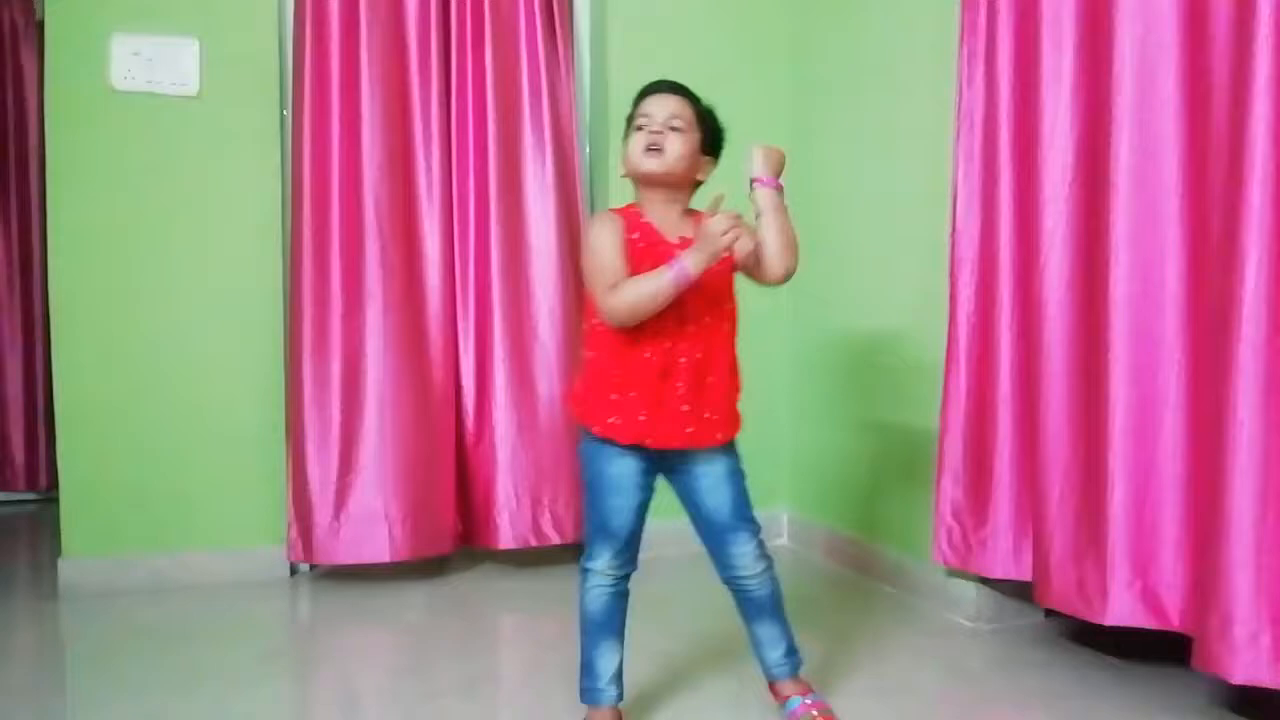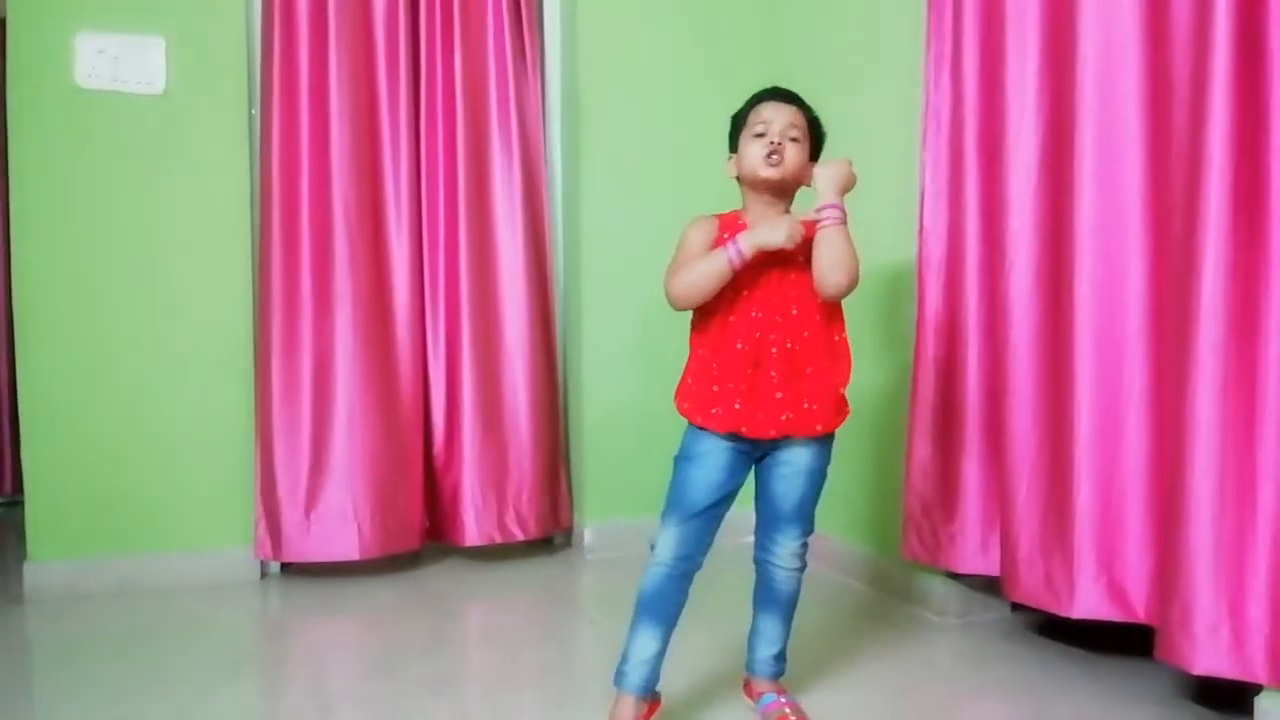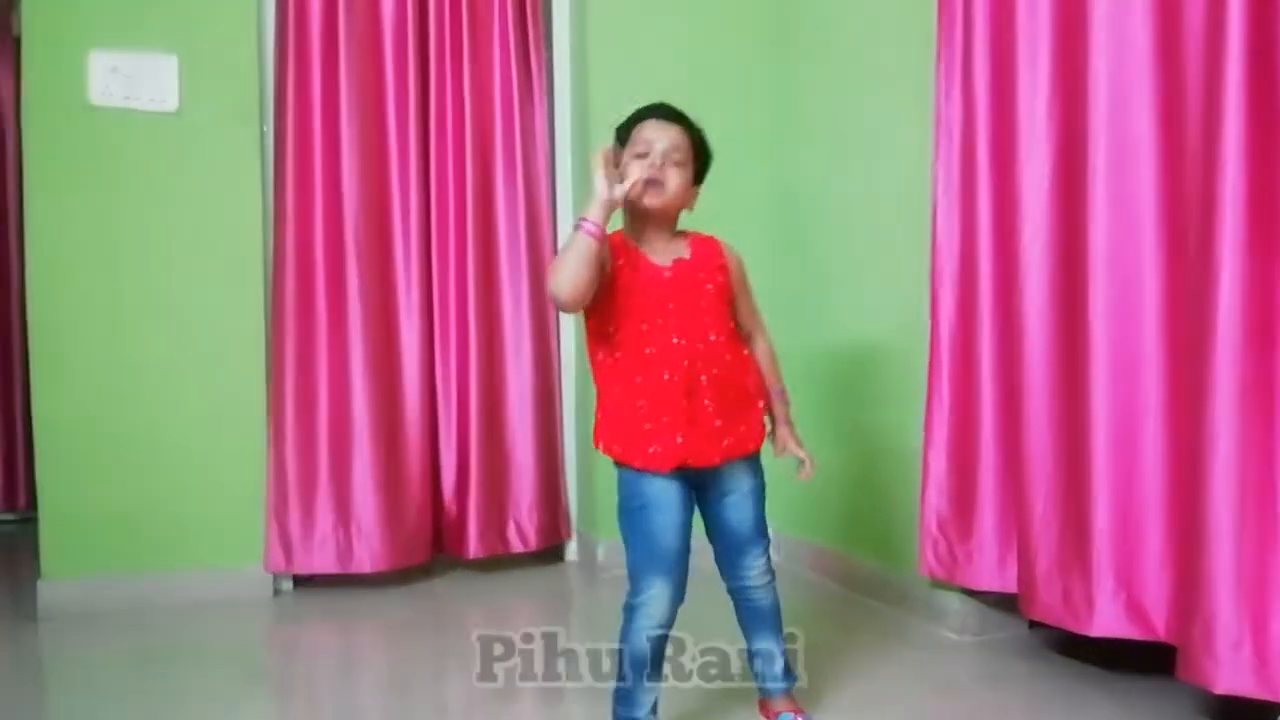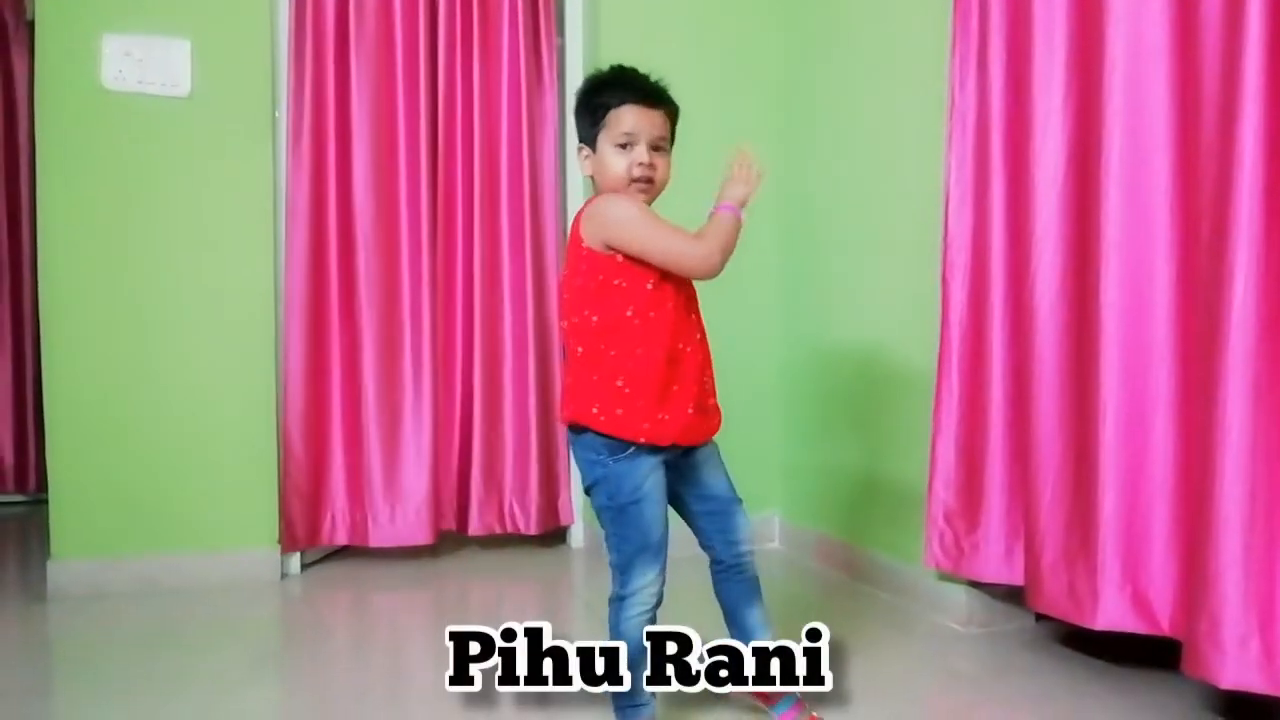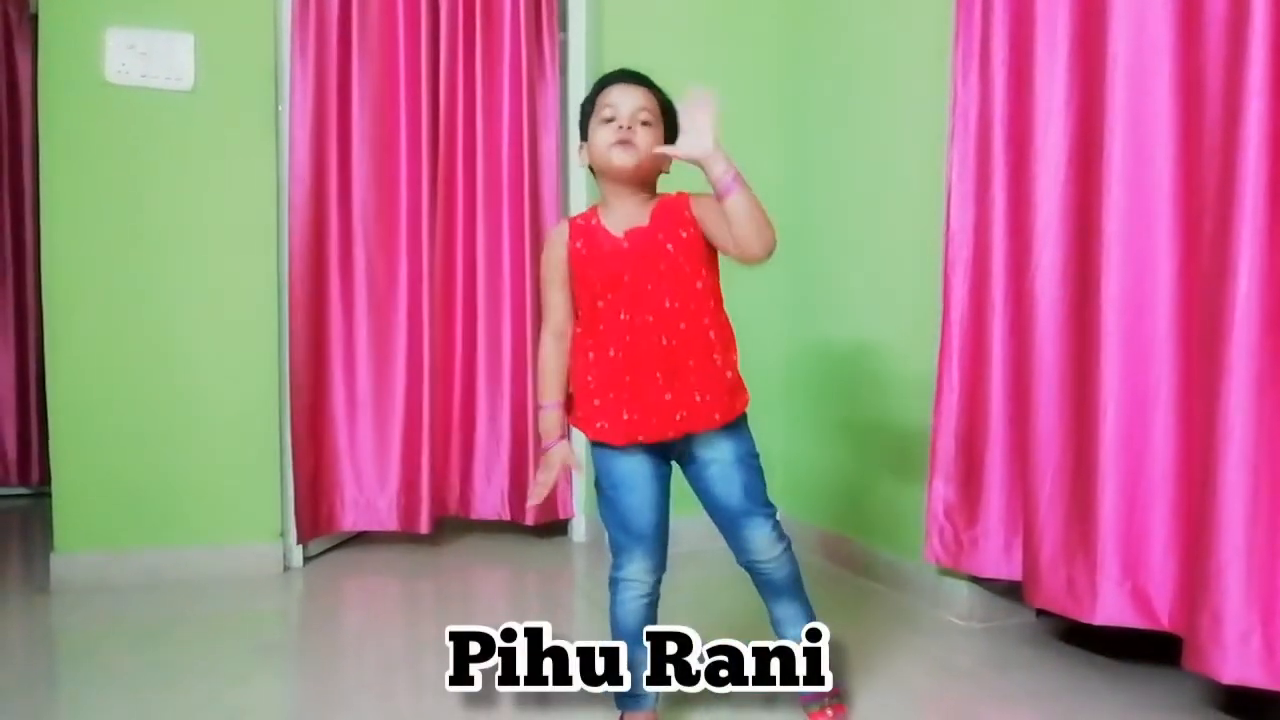
dt=1s
person 1, frame 1
left shoulder: (721, 231)
right shoulder: (610, 229)
left elbow: (779, 270)
right elbow: (617, 307)
left wrist: (766, 182)
right wrist: (697, 258)
left hip: (704, 431)
right hip: (618, 432)
left knee: (746, 558)
right knee: (607, 566)
person 1, frame 2
left shoulder: (820, 233)
right shoulder: (710, 230)
left elbow: (836, 283)
right elbow: (679, 292)
left wrist: (832, 198)
right wrist: (754, 240)
left hip: (802, 426)
right hip: (718, 422)
left knee: (784, 556)
right knee: (674, 549)
person 1, frame 3
left shoulder: (718, 257)
right shoulder: (598, 255)
left elbow: (752, 339)
right elbow: (564, 294)
left wrist: (781, 420)
right wrist: (599, 210)
left hip: (730, 449)
right hip: (646, 457)
left knee: (753, 574)
right knee: (655, 596)
person 1, frame 4
left shoulder: (651, 235)
right shoulder: (608, 213)
right elbow: (703, 256)
right wrist: (733, 197)
left hip: (681, 430)
right hip: (617, 436)
left knee: (735, 541)
right knee: (641, 582)
person 1, frame 5
left shoulder: (692, 212)
right shoulder: (567, 238)
left elbow: (758, 245)
right elbow: (557, 338)
left wrist: (709, 156)
right wrist: (553, 434)
left hip: (710, 416)
right hip: (617, 429)
left knee: (762, 543)
right knee: (636, 570)
